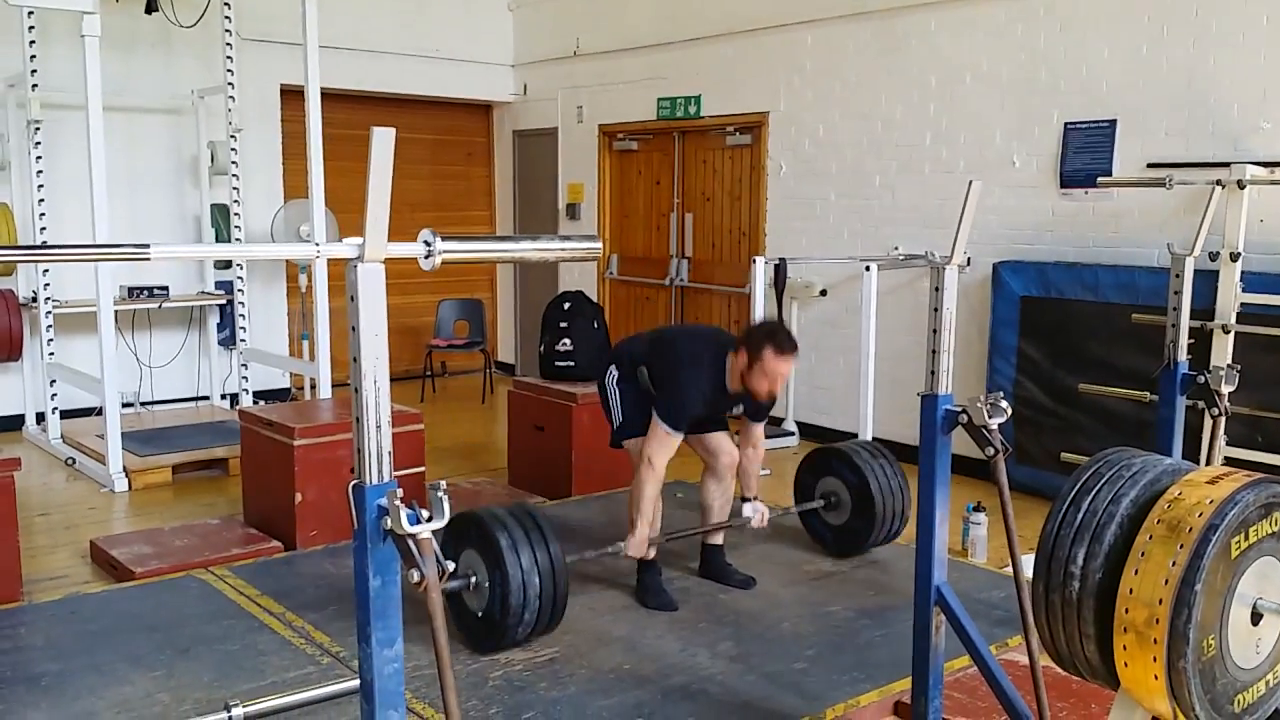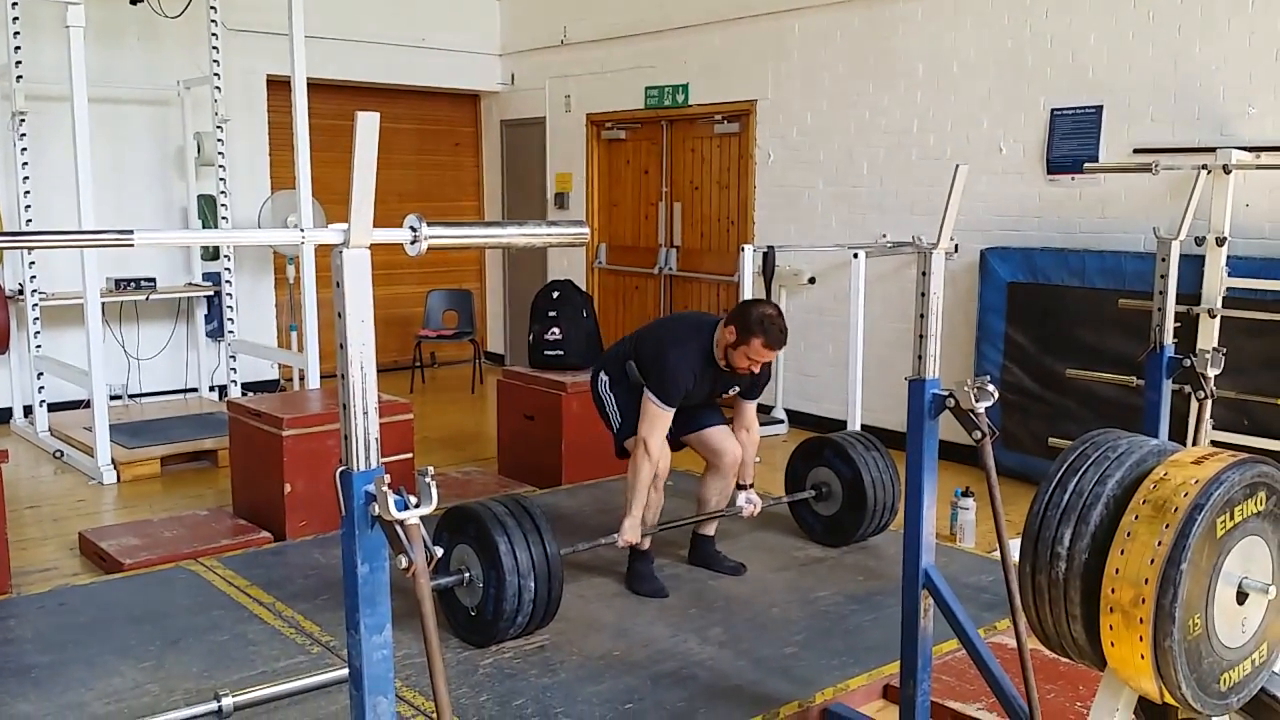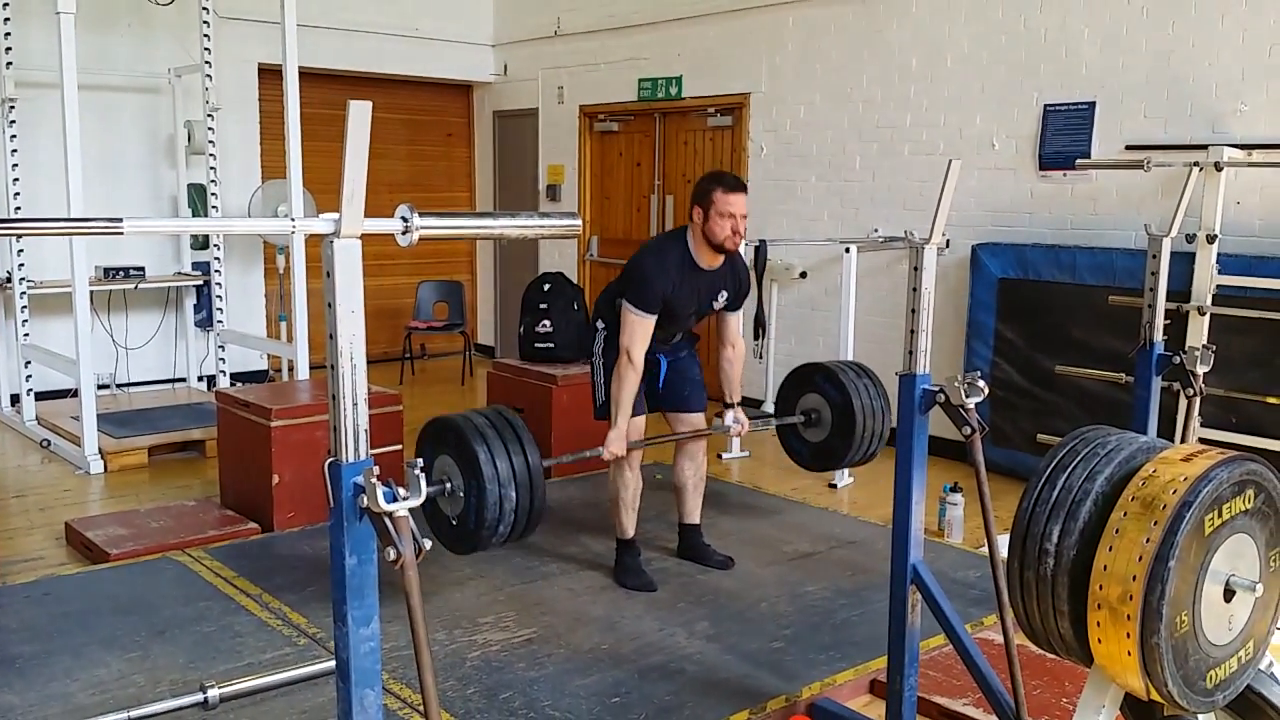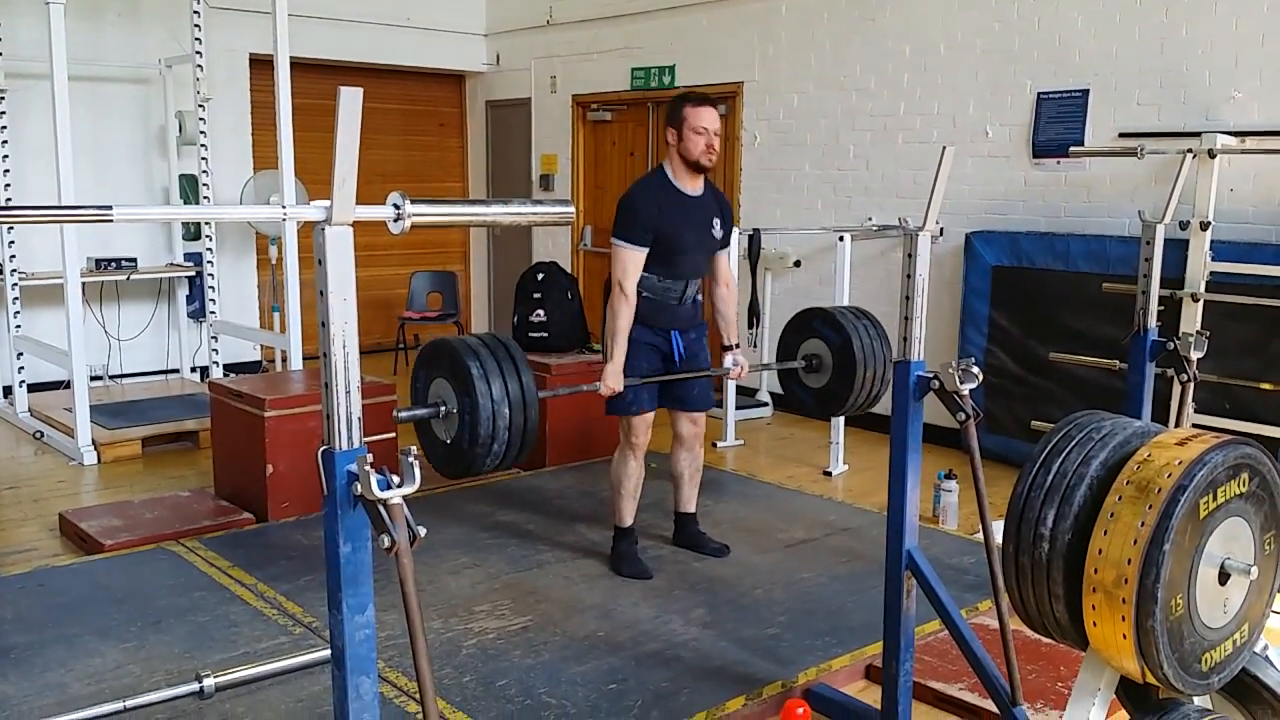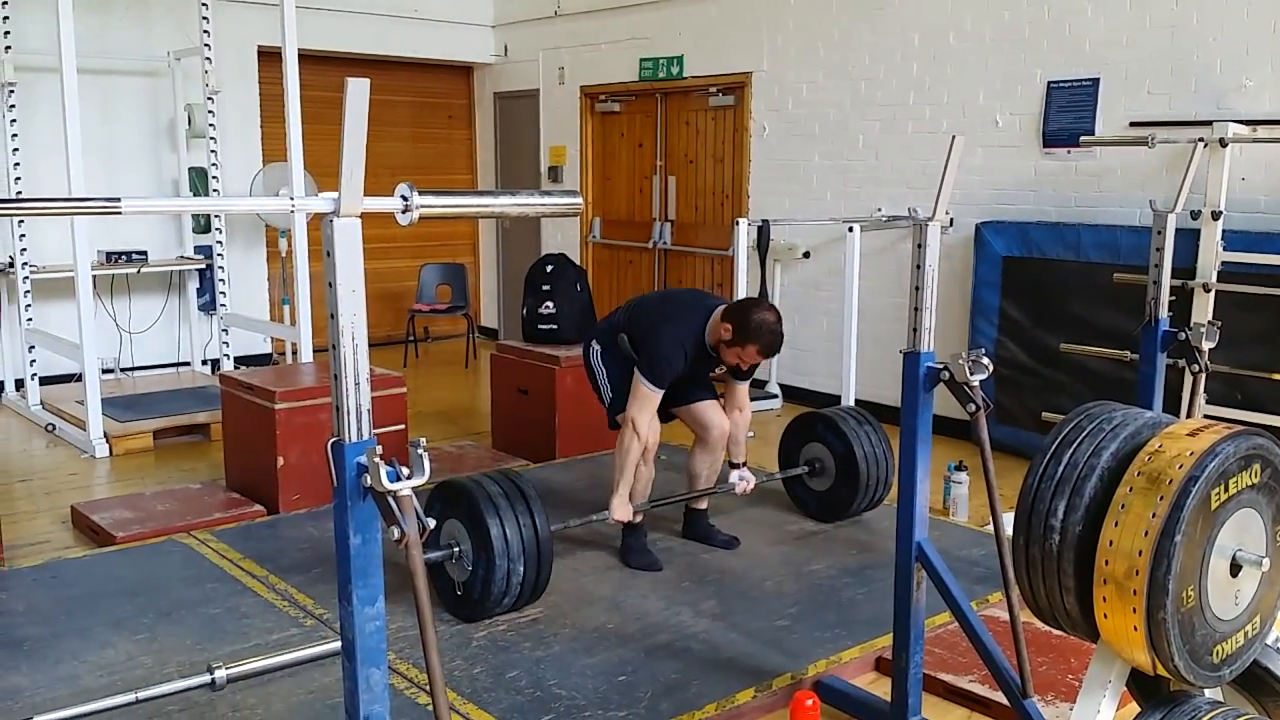
dt=1s
person 1, frame 1
left shoulder: (760, 385)
right shoulder: (692, 380)
left elbow: (752, 444)
right elbow: (654, 460)
left wrist: (751, 500)
right wrist: (638, 532)
right hip: (630, 379)
left knee: (724, 457)
right knee: (651, 472)
left ankle: (713, 559)
right ankle: (648, 575)
person 1, frame 2
left shoulder: (755, 362)
right shoulder: (679, 358)
left elbow: (747, 426)
right elbow: (649, 442)
left wrist: (745, 487)
right wrist: (633, 518)
right hip: (622, 383)
left knee: (728, 454)
right knee: (658, 463)
left ankle: (702, 545)
right ankle: (640, 560)
person 1, frame 3
left shoulder: (735, 272)
right shoulder: (657, 264)
left elbow: (731, 343)
right elbow: (632, 353)
left wrist: (733, 405)
right wrist: (617, 429)
left hip: (675, 344)
right hip: (621, 336)
left knee: (694, 437)
right knee: (631, 445)
left ankle: (690, 537)
right ankle: (627, 553)
person 1, frame 4
left shoulder: (717, 205)
right shoulder: (645, 199)
left elbow: (723, 281)
right elbow: (624, 286)
left wrist: (731, 345)
right wrist: (615, 360)
left hip: (688, 328)
right hip: (639, 330)
left knee: (692, 431)
right knee: (637, 436)
left ankle: (687, 526)
right ankle: (623, 540)
person 1, frame 5
left shoulder: (744, 340)
right shoulder: (673, 341)
left elbow: (738, 407)
right elbow: (637, 422)
left wrist: (738, 466)
right wrist: (620, 497)
right hip: (614, 353)
left knee: (716, 428)
right knee: (648, 437)
left ankle: (696, 519)
right ankle: (633, 533)
